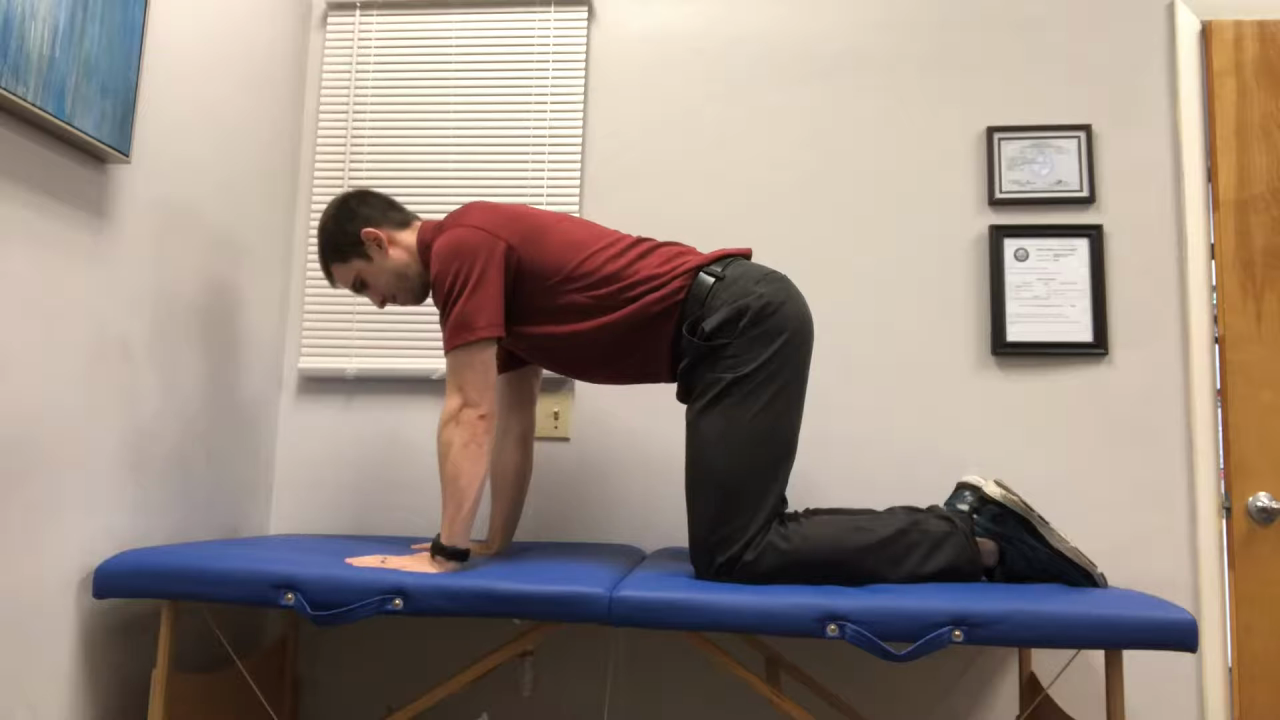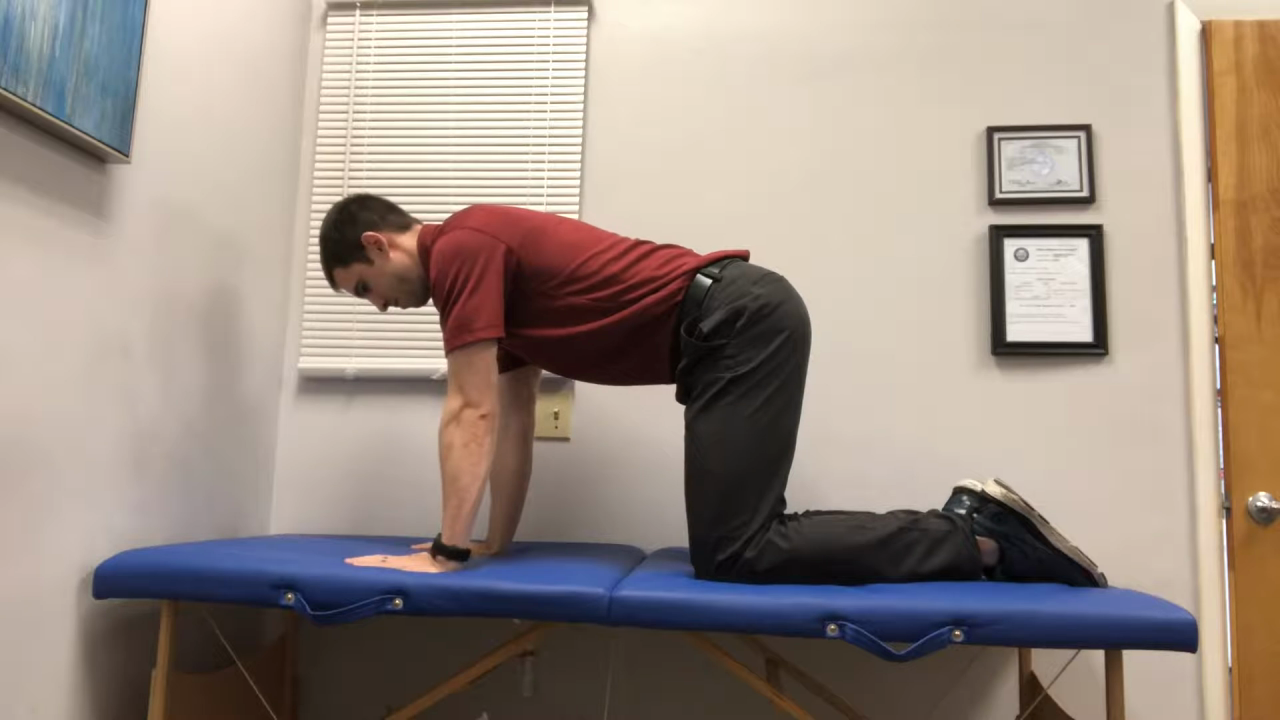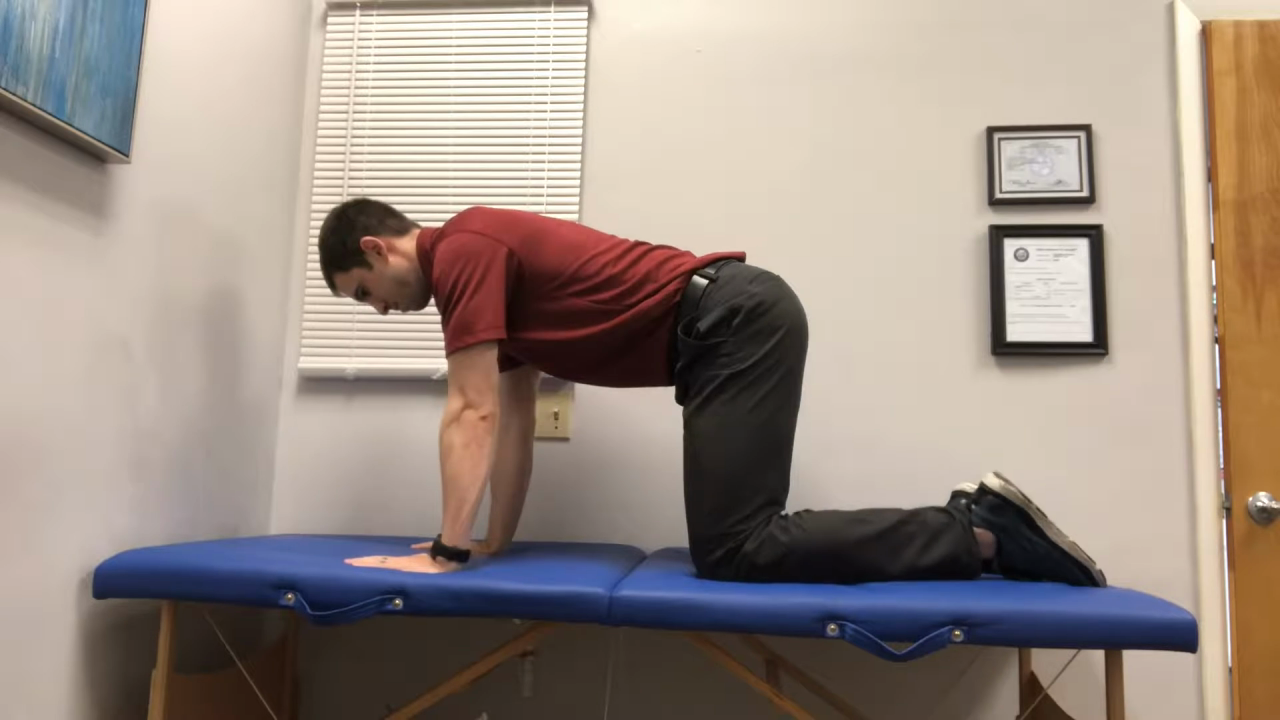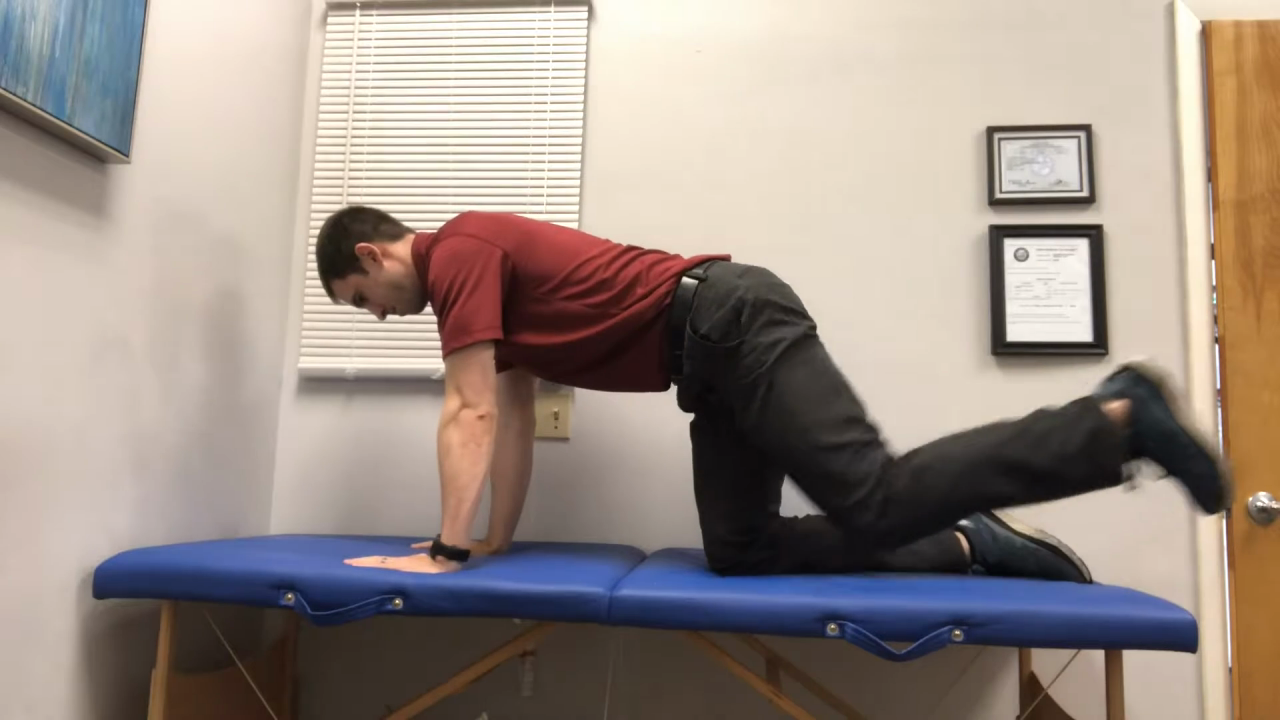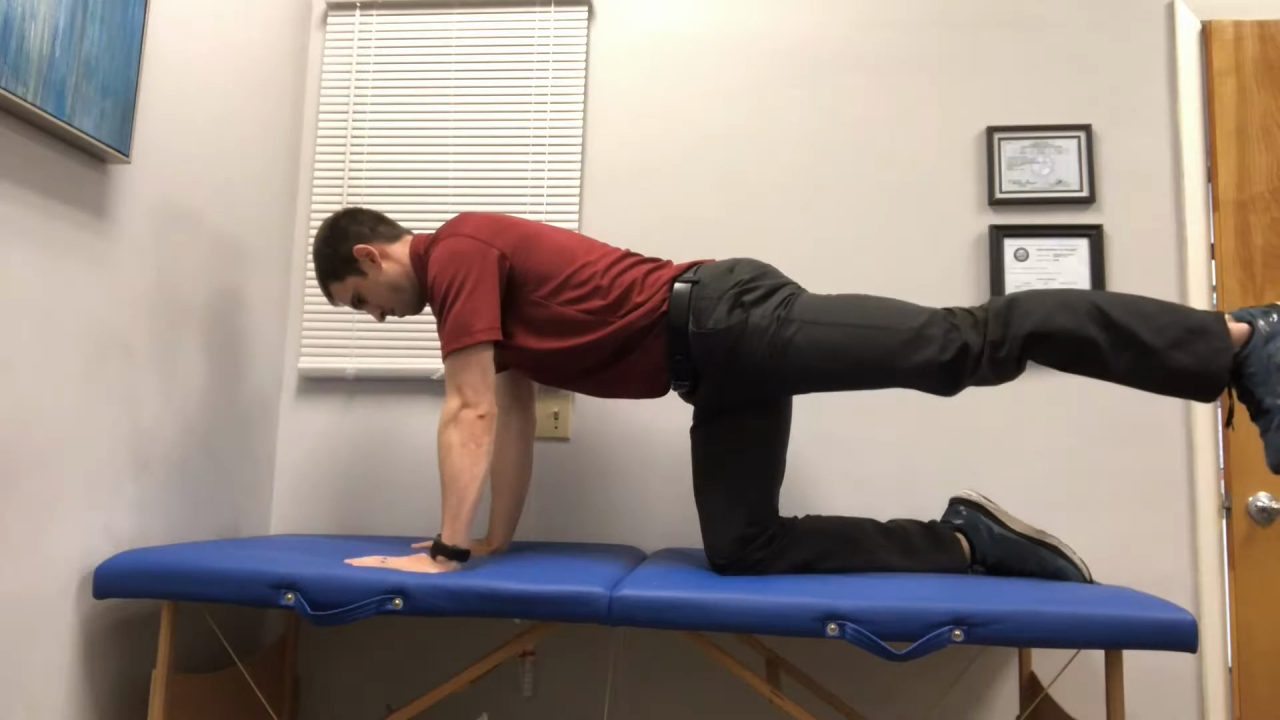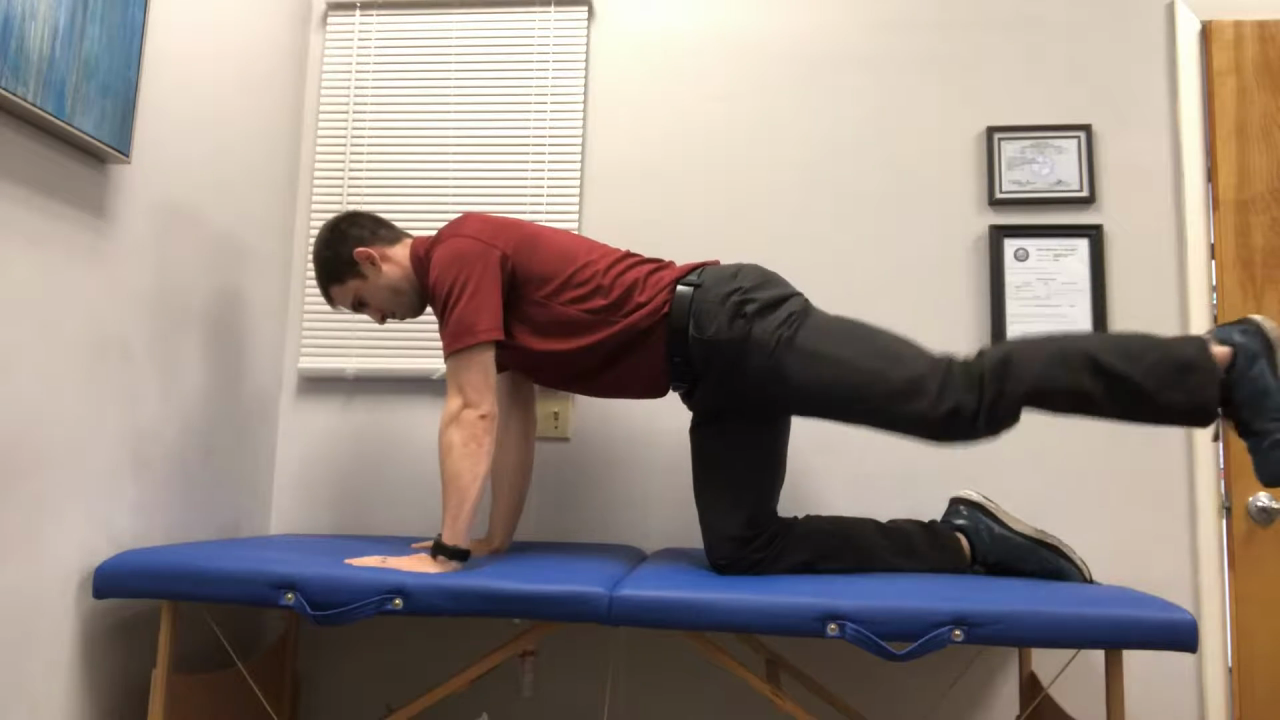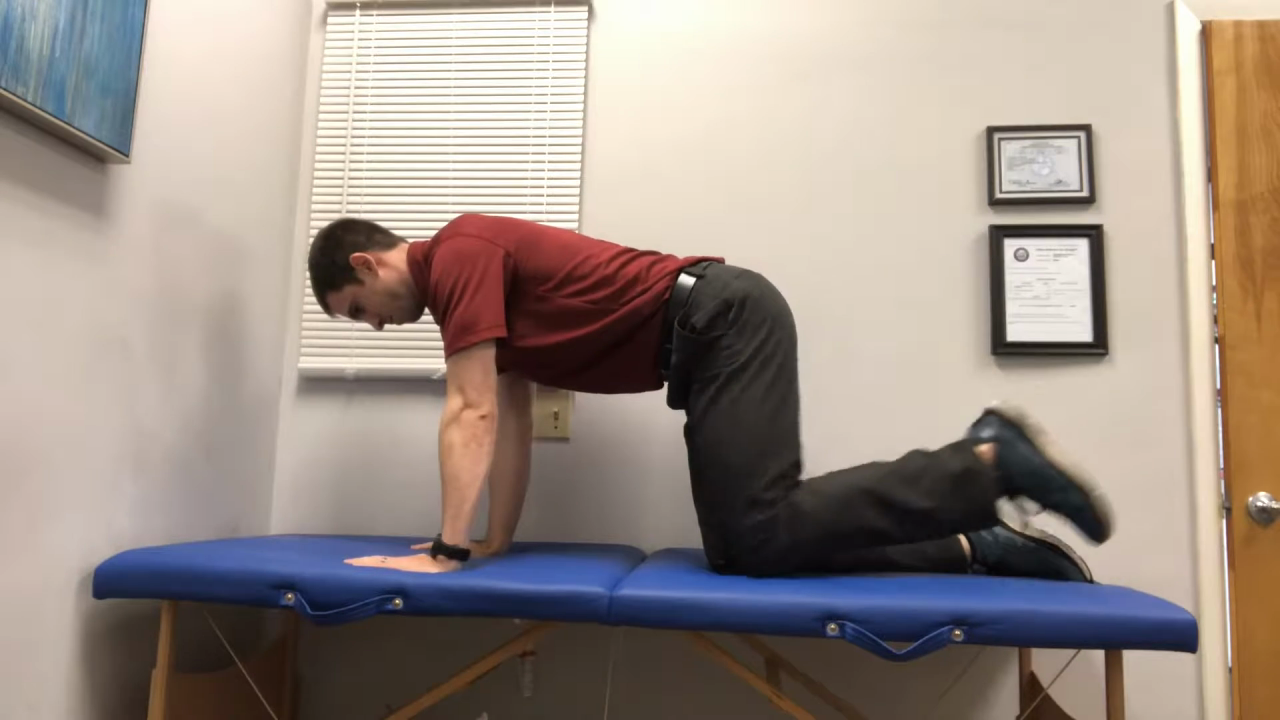
dt=0.7s
person 1, frame 1
left shoulder: (459, 246)
right shoulder: (497, 261)
left elbow: (469, 413)
right elbow: (513, 418)
left wrist: (445, 550)
right wrist: (495, 540)
left hip: (742, 319)
right hip: (747, 321)
left knee: (732, 556)
right knee: (741, 535)
left ankle: (980, 537)
right ankle: (960, 519)
person 1, frame 2
left shoulder: (459, 248)
right shoulder: (494, 262)
left elbow: (470, 414)
right elbow: (514, 417)
left wrist: (447, 550)
right wrist: (496, 540)
left hip: (738, 321)
right hip: (742, 323)
left knee: (730, 555)
right knee: (739, 536)
left ankle: (979, 538)
right ankle: (962, 522)
person 1, frame 3
left shoulder: (461, 250)
right shoulder: (489, 261)
left elbow: (473, 413)
right elbow: (514, 415)
left wrist: (446, 551)
right wrist: (496, 540)
left hip: (736, 319)
right hip: (732, 326)
left knee: (733, 549)
right knee: (738, 539)
left ankle: (979, 531)
right ankle: (970, 525)
person 1, frame 4
left shoulder: (457, 249)
right shoulder: (482, 269)
left elbow: (471, 415)
right elbow: (514, 419)
left wrist: (447, 550)
right wrist: (497, 540)
left hip: (726, 322)
right hip: (717, 350)
left knee: (871, 496)
right knee: (743, 552)
left ankle: (1116, 420)
right ankle: (966, 543)
person 1, frame 5
left shoulder: (458, 251)
right shoulder: (480, 286)
left elbow: (469, 415)
right elbow: (512, 416)
left wrist: (446, 551)
right wrist: (496, 539)
left hip: (730, 318)
right hip: (721, 366)
left knee: (962, 344)
right knee: (744, 549)
right ankle: (967, 540)
person 1, frame 6
left shoulder: (458, 251)
right shoulder: (478, 285)
left elbow: (469, 416)
right elbow: (514, 418)
left wrist: (447, 549)
right wrist: (497, 539)
left hip: (729, 324)
right hip: (720, 366)
left knee: (957, 396)
right knee: (744, 550)
right ankle: (966, 541)
person 1, frame 7
left shoulder: (456, 254)
right shoulder: (474, 280)
left elbow: (471, 414)
right elbow: (512, 419)
left wrist: (446, 550)
right wrist: (494, 541)
left hip: (722, 319)
right hip: (708, 340)
left knee: (766, 532)
right knee: (747, 546)
left ankle: (983, 463)
right ankle: (968, 539)
